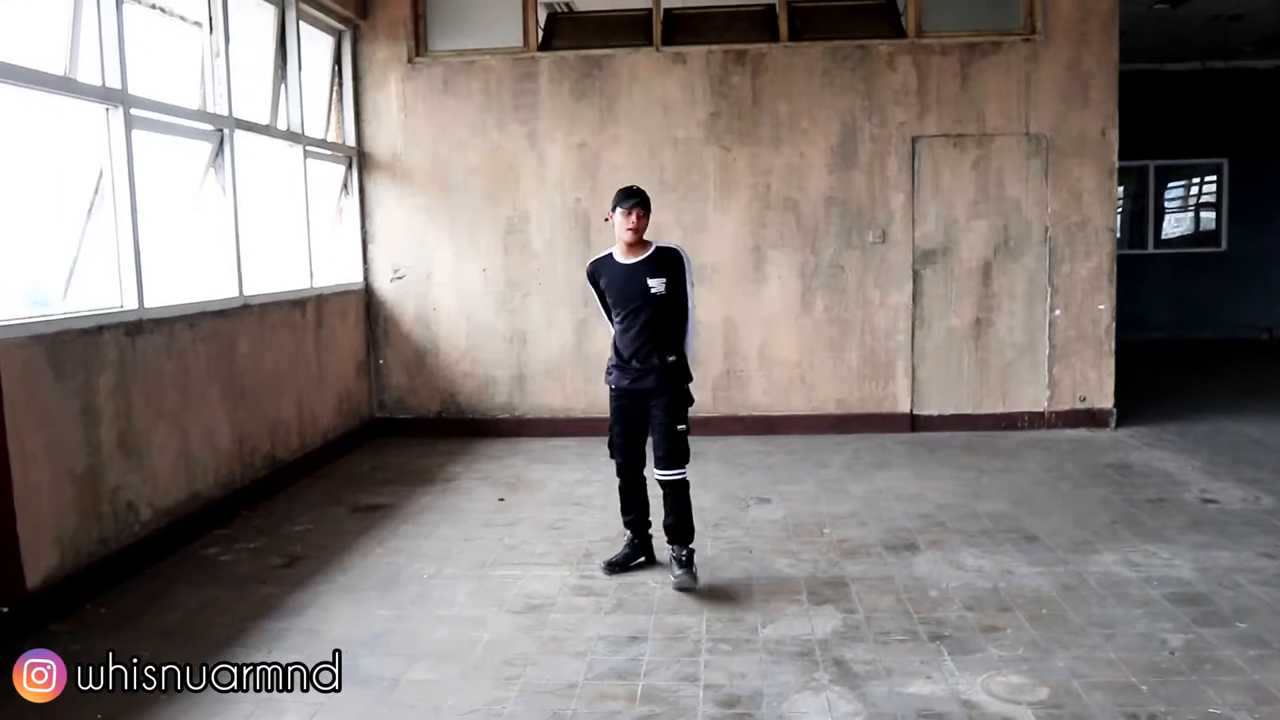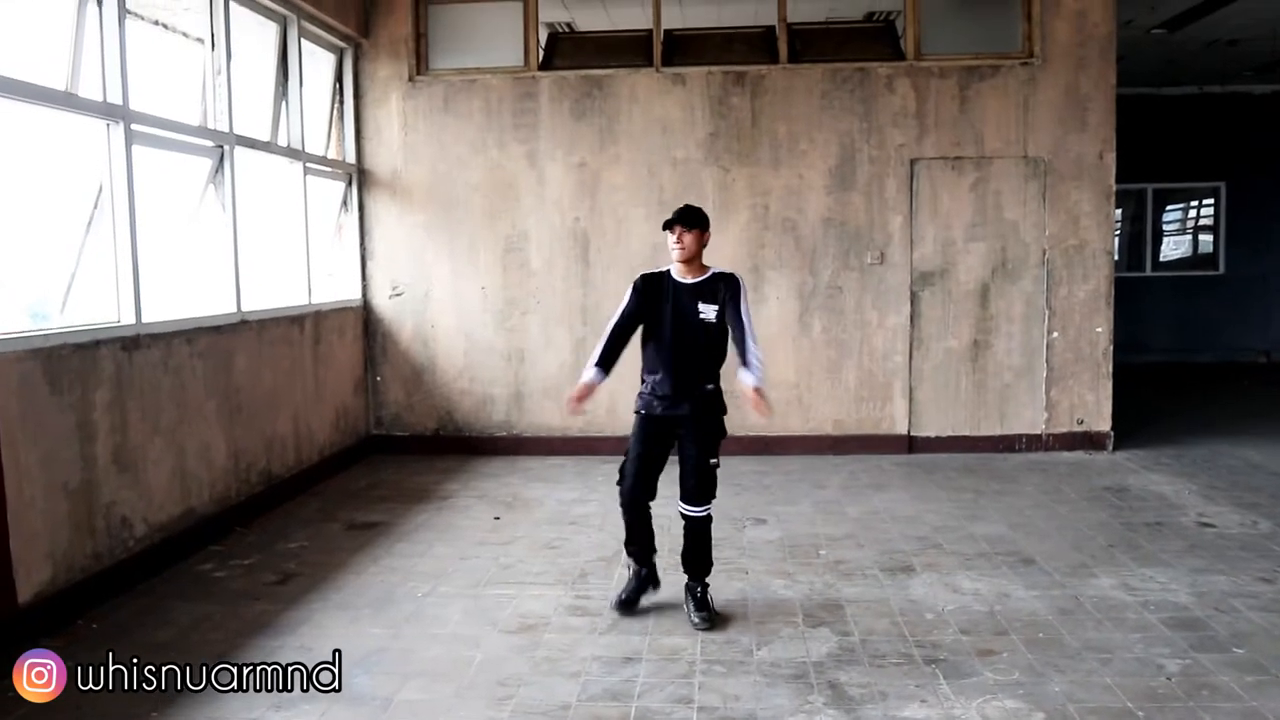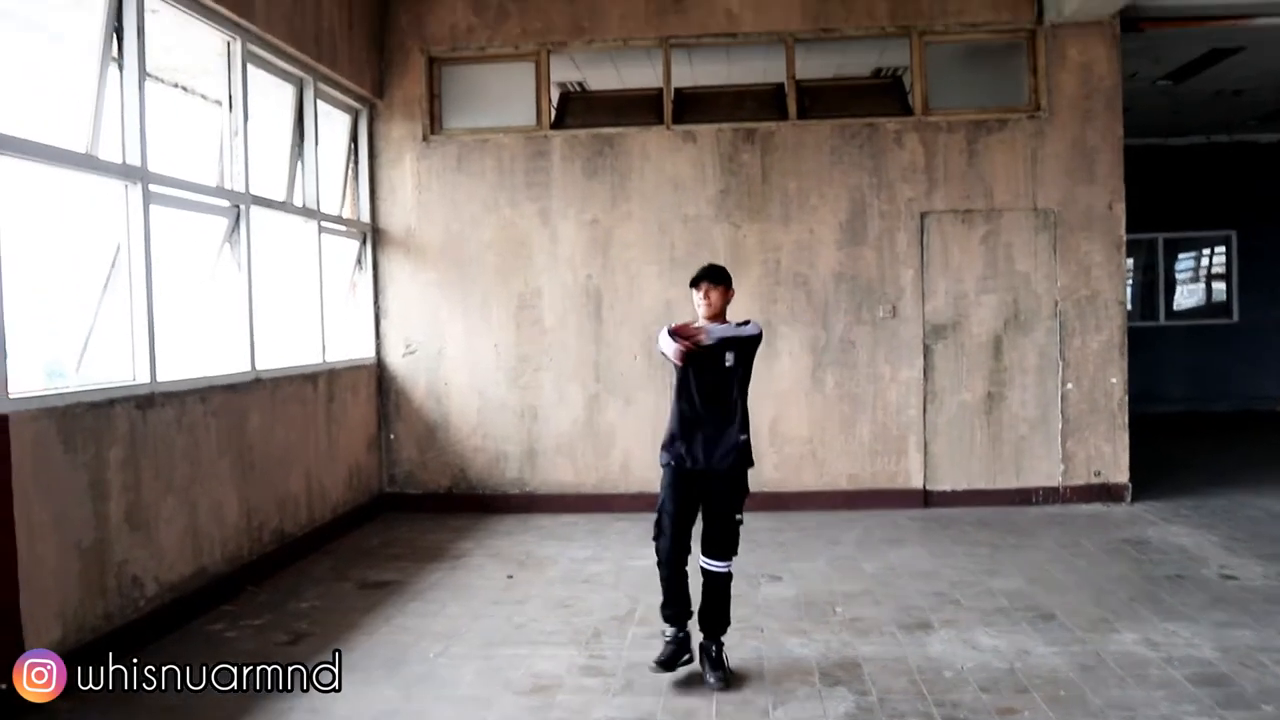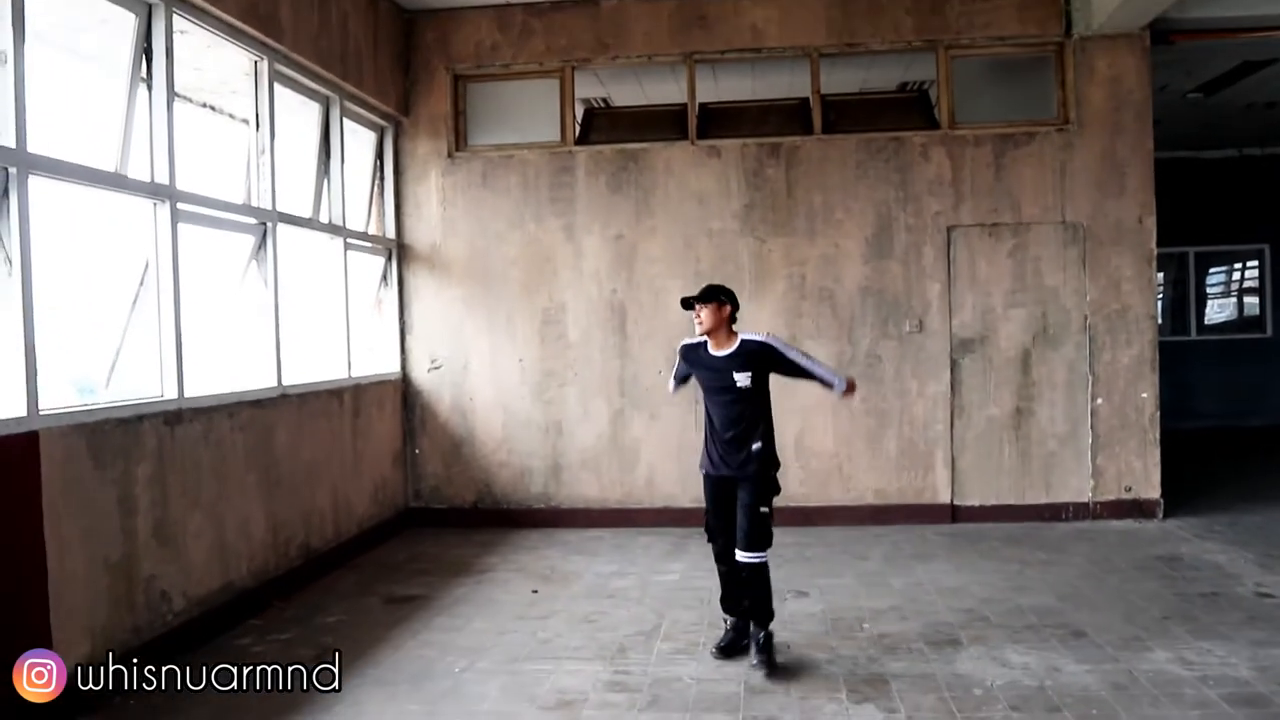
dt=0.7s
person 1, frame 1
left shoulder: (672, 259)
right shoulder: (598, 270)
left elbow: (685, 317)
left wrist: (673, 361)
left hip: (666, 376)
right hip: (623, 379)
left knee: (670, 467)
right knee: (626, 466)
left ankle: (680, 550)
right ankle: (638, 541)
person 1, frame 2
left shoulder: (726, 285)
right shoulder: (647, 285)
left elbow: (743, 333)
right elbow: (619, 330)
left wrist: (750, 379)
right wrist: (591, 376)
left hip: (701, 409)
right hip: (653, 404)
left knee: (697, 503)
right knee: (633, 491)
left ankle: (696, 586)
right ankle: (643, 568)
person 1, frame 3
left shoulder: (747, 334)
right shoulder: (683, 333)
left elbow: (723, 335)
right elbow: (670, 339)
left wrist: (701, 333)
right wrist: (674, 342)
left hip: (728, 461)
right hip: (681, 457)
left knee: (719, 557)
right knee: (670, 546)
left ankle: (712, 642)
right ankle: (675, 634)
person 1, frame 4
left shoulder: (760, 348)
right shoulder: (691, 352)
left elbow: (804, 365)
left wrist: (840, 383)
right wrist: (673, 382)
left hip: (754, 465)
right hip: (715, 467)
left knee: (751, 549)
right knee: (723, 550)
left ankle: (761, 631)
right ankle: (736, 623)
